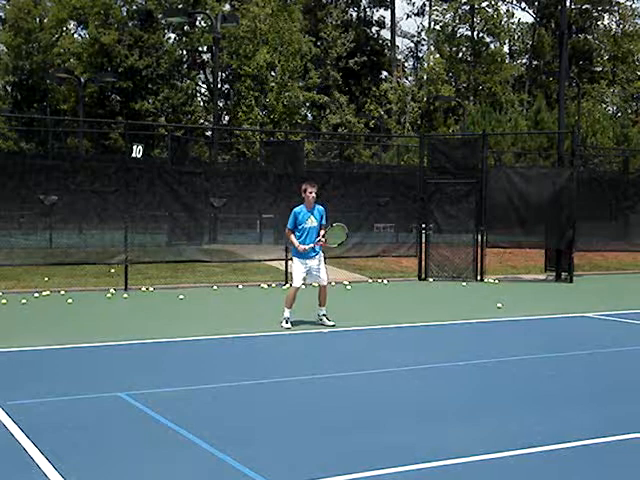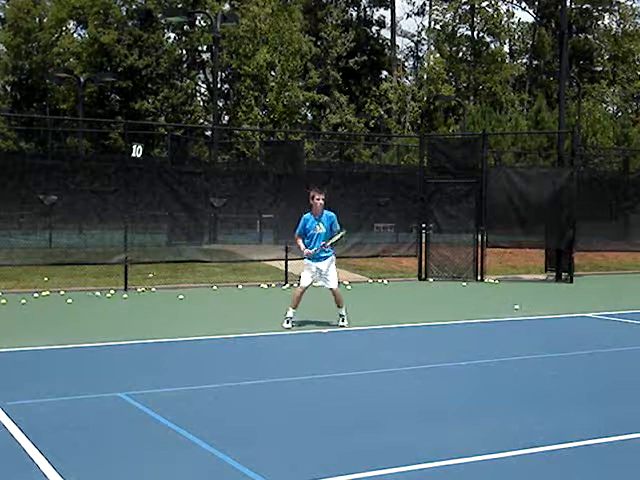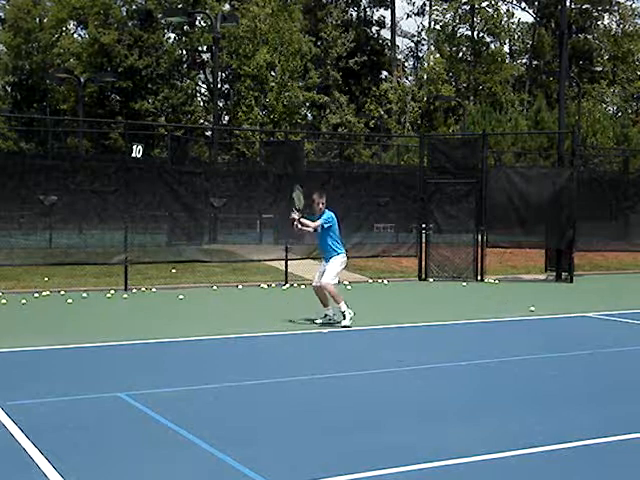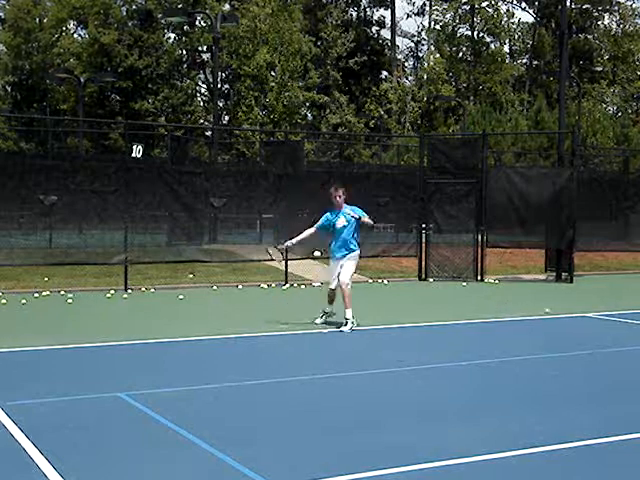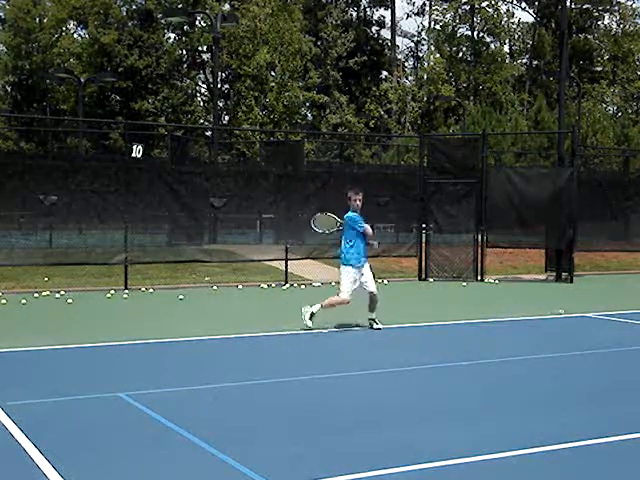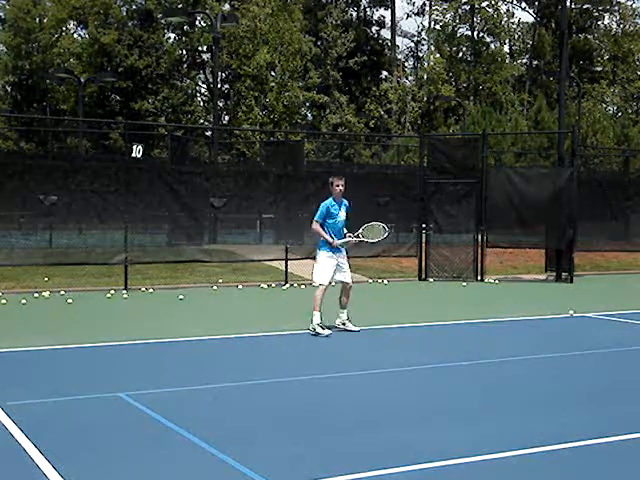
dt=0.4s
person 1, frame 1
left shoulder: (320, 210)
right shoulder: (296, 211)
right elbow: (288, 232)
left wrist: (321, 237)
right wrist: (297, 245)
left hip: (316, 255)
right hip: (300, 256)
left knee: (324, 284)
right knee: (296, 285)
left ankle: (322, 315)
right ankle: (286, 317)
person 1, frame 2
left shoulder: (330, 216)
right shoulder: (306, 218)
left elbow: (336, 235)
right elbow: (298, 237)
left wrist: (328, 244)
right wrist: (303, 249)
left hip: (328, 259)
right hip: (310, 260)
left knee: (334, 288)
right knee: (302, 286)
left ankle: (342, 315)
right ankle: (289, 316)
person 1, frame 3
left shoulder: (328, 215)
right shoulder: (318, 216)
left elbow: (314, 225)
right elbow: (315, 229)
left wrist: (299, 219)
right wrist: (301, 227)
left hip: (337, 257)
right hip: (327, 258)
left knee: (326, 283)
right knee: (316, 285)
left ankle: (346, 312)
right ankle: (329, 315)
person 1, frame 4
left shoulder: (353, 210)
right shoulder: (329, 216)
left elbow: (370, 223)
right elbow: (313, 230)
left wrist: (358, 217)
right wrist: (294, 241)
left hip: (351, 255)
right hip: (336, 256)
left knee: (344, 283)
right knee: (332, 288)
left ankle: (349, 319)
right ankle: (328, 312)
person 1, frame 5
left shoulder: (358, 218)
right shoulder: (351, 217)
right elbow: (369, 233)
left wrist: (369, 242)
right wrist: (369, 234)
left hip: (362, 263)
right hip: (350, 264)
left knee: (373, 293)
right knee: (344, 299)
left ankle: (372, 318)
right ankle: (312, 310)
person 1, frame 6
left shoulder: (345, 204)
right shoulder: (326, 205)
right elbow: (314, 225)
left wrist: (345, 233)
right wrist: (330, 240)
left hip: (340, 252)
right hip: (326, 252)
left knee: (347, 284)
right knee: (323, 285)
left ankle: (342, 320)
right ankle: (315, 323)
